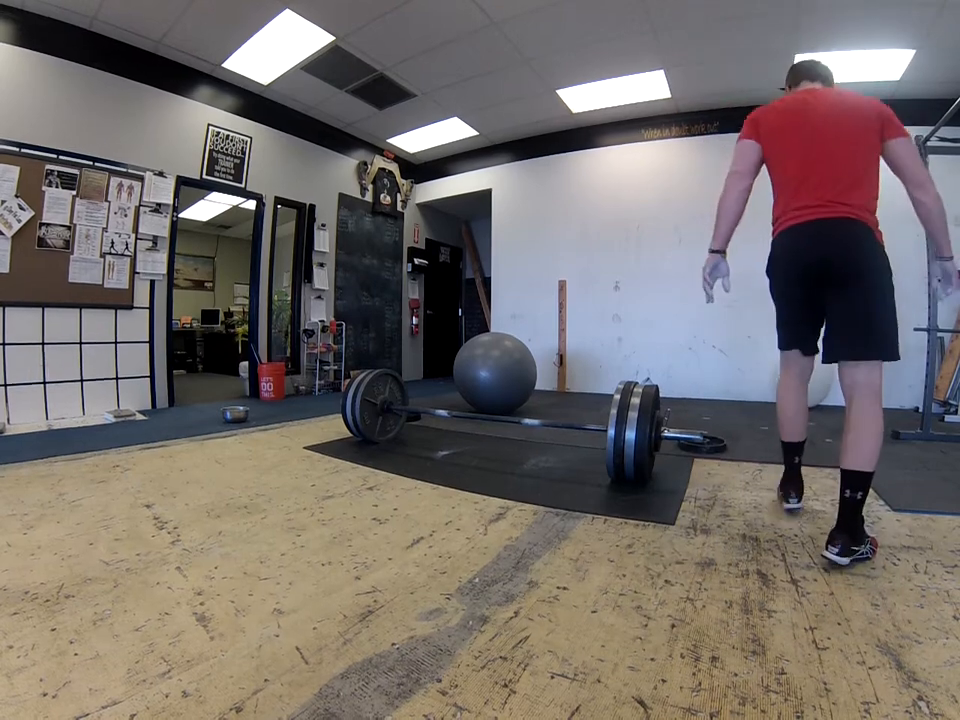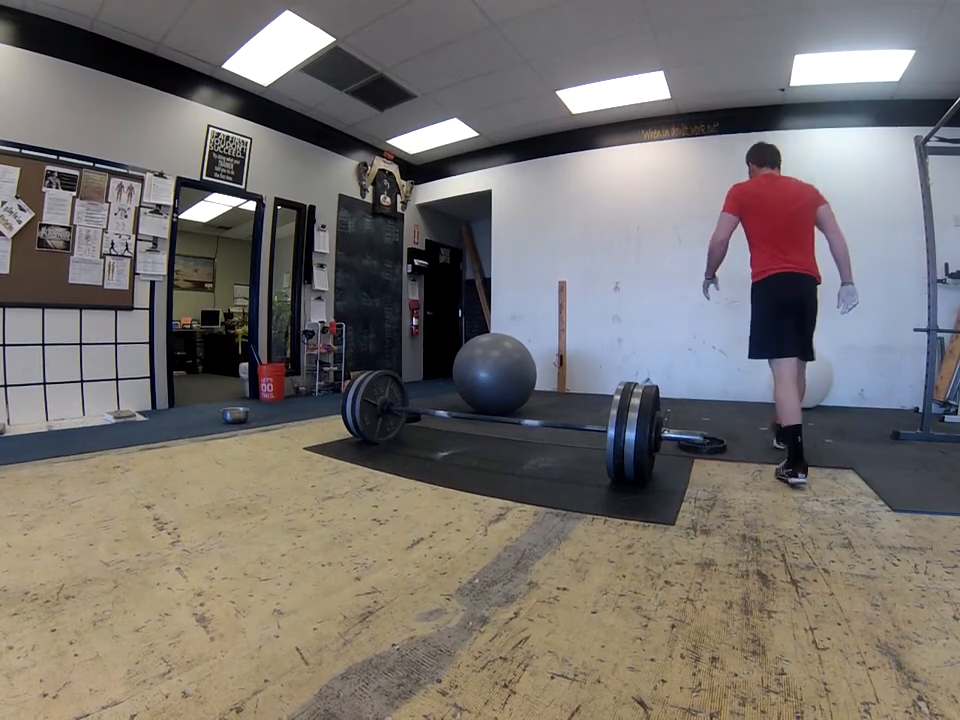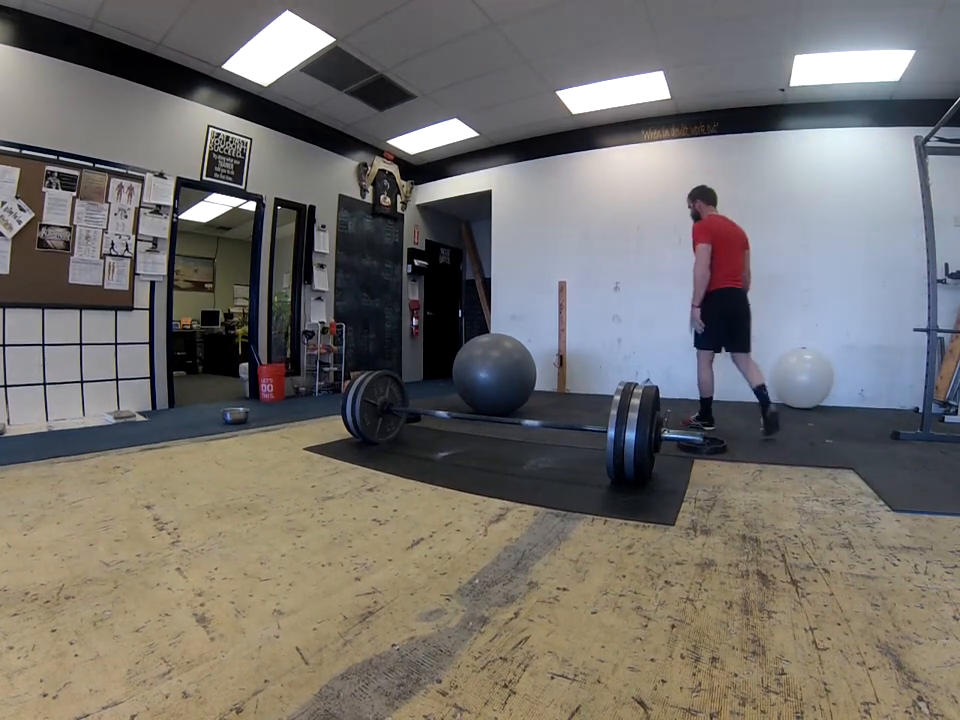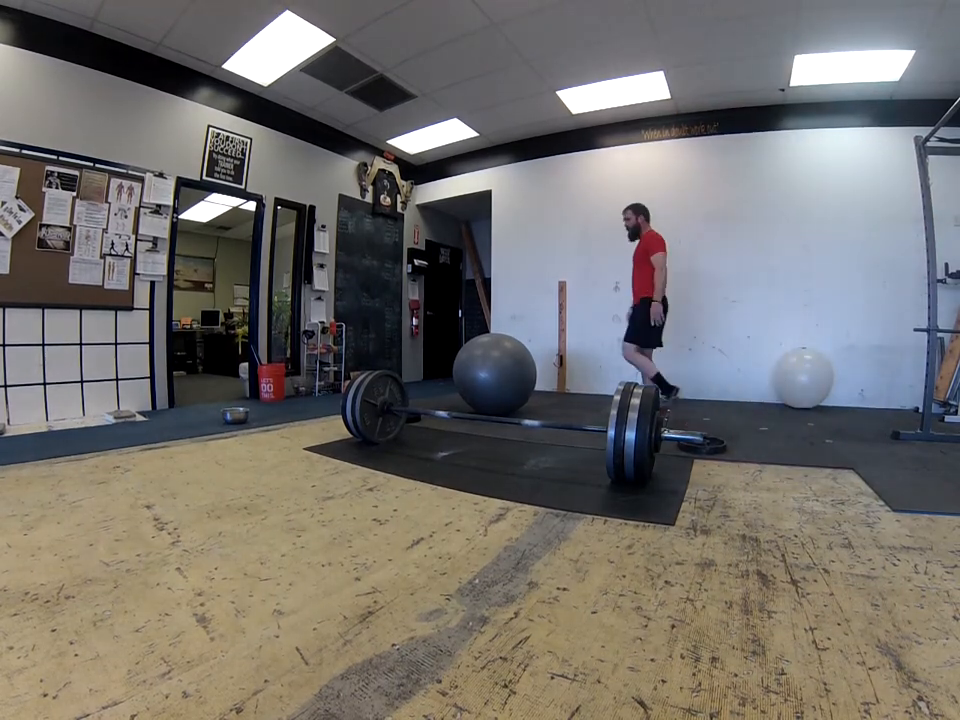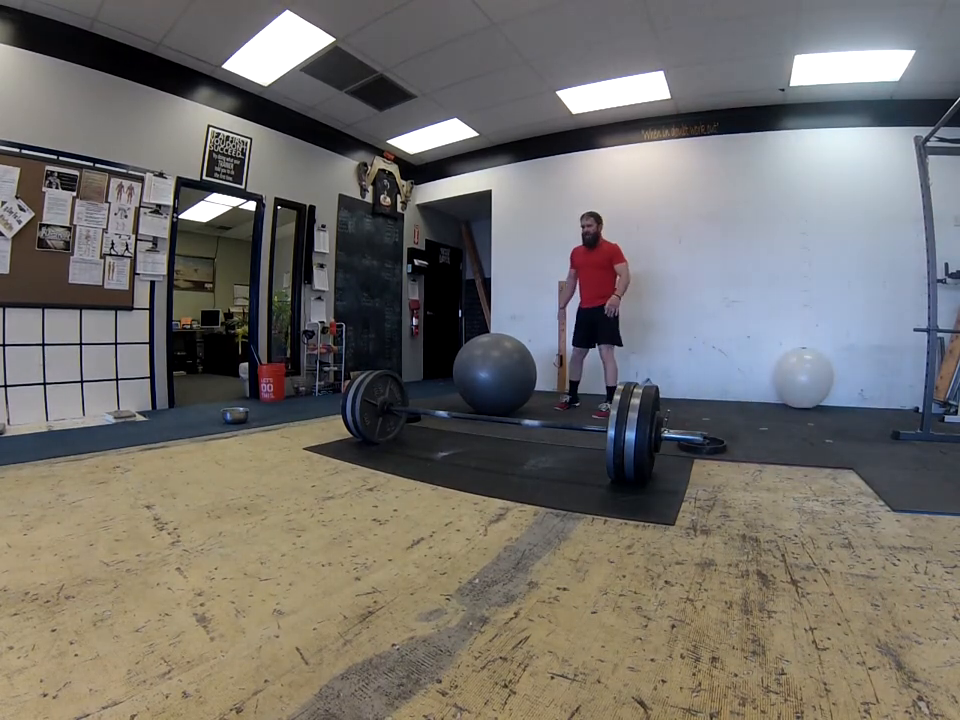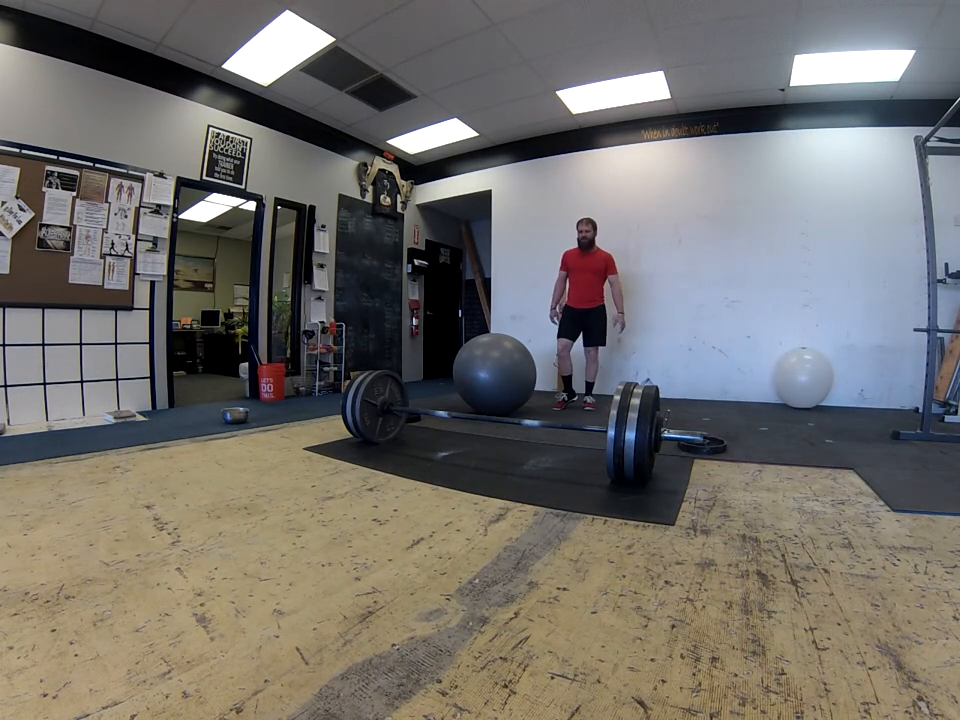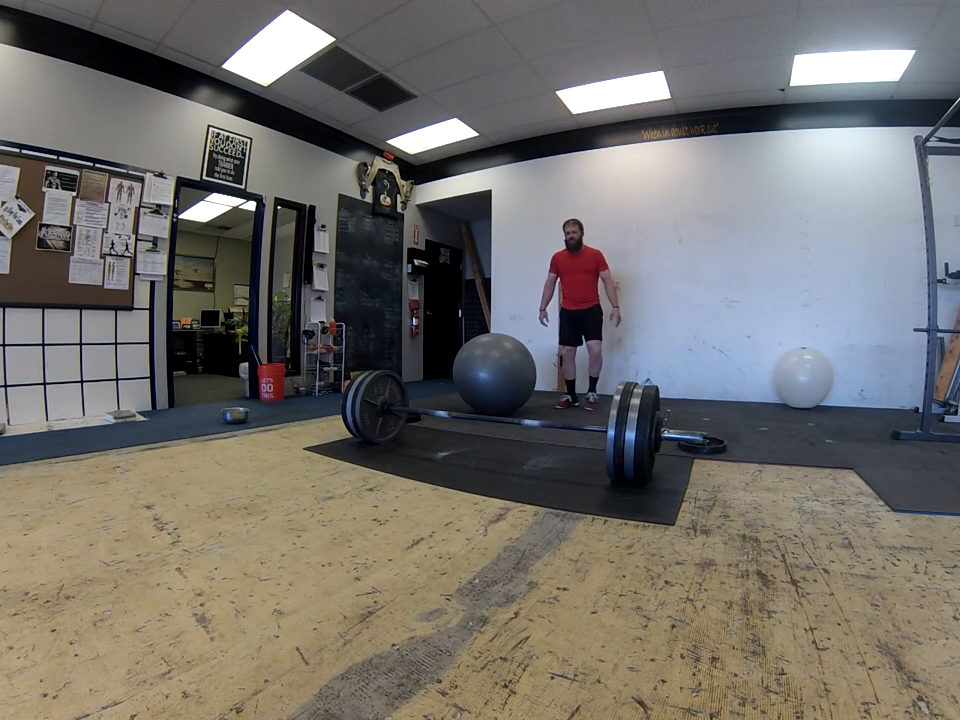
dt=0.7s
person 1, frame 1
left shoulder: (765, 115)
right shoulder: (871, 107)
left elbow: (738, 180)
left wrist: (717, 250)
left hip: (792, 247)
right hip: (856, 245)
left knee: (794, 364)
right knee: (864, 389)
left ankle: (792, 477)
person 1, frame 2
left shoulder: (742, 192)
right shoulder: (808, 190)
left elbow: (720, 239)
right elbow: (835, 235)
left wrist: (710, 275)
right wrist: (847, 282)
left hip: (771, 287)
right hip: (805, 285)
left knee: (784, 372)
right knee: (797, 366)
left ankle: (795, 461)
right ankle: (787, 433)
person 1, frame 3
left shoulder: (702, 226)
right shoulder: (737, 229)
left elbow: (702, 267)
right elbow: (746, 271)
left wrist: (695, 305)
left hip: (715, 300)
right hip: (738, 299)
left knee: (704, 359)
right knee: (743, 359)
left ankle: (705, 417)
right ankle: (767, 408)
person 1, frame 4
left shoulder: (653, 239)
right shoulder: (641, 243)
left elbow: (660, 270)
left wrist: (656, 302)
right wrist: (634, 305)
left hip: (650, 304)
right hip: (644, 304)
left knee: (629, 351)
right knee: (643, 354)
left ankle: (668, 389)
person 1, frame 5
left shoulder: (611, 249)
right shoulder: (576, 252)
left elbow: (624, 276)
right elbow: (571, 280)
left wrist: (617, 296)
right wrist: (562, 305)
left hip: (605, 310)
right hip: (584, 310)
left knee: (606, 354)
right knee: (577, 355)
left ankle: (609, 402)
right ankle: (572, 397)
person 1, frame 6
left shoulder: (605, 258)
right shoulder: (568, 255)
left elbow: (615, 285)
right elbow: (560, 281)
left wrist: (620, 313)
right wrist: (554, 306)
left hip: (595, 311)
right hip: (571, 310)
left knee: (592, 353)
right knee: (562, 348)
left ankle: (588, 395)
right ankle: (567, 392)
person 1, frame 7
left shoulder: (595, 255)
right shoulder: (558, 258)
left elbow: (608, 281)
right elbow: (550, 283)
left wrist: (615, 307)
right wrist: (543, 308)
left hip: (591, 310)
right hip: (568, 312)
left knee: (595, 350)
right knee: (566, 353)
left ankle: (591, 392)
right ankle: (571, 395)
